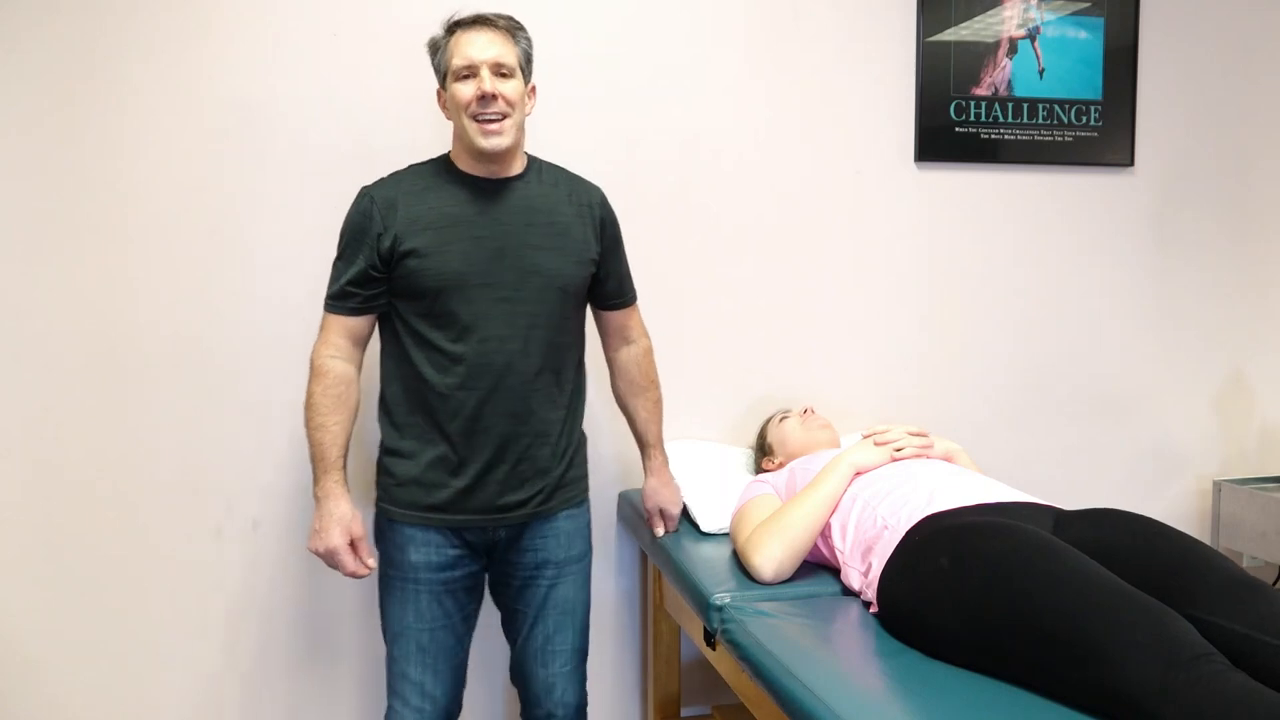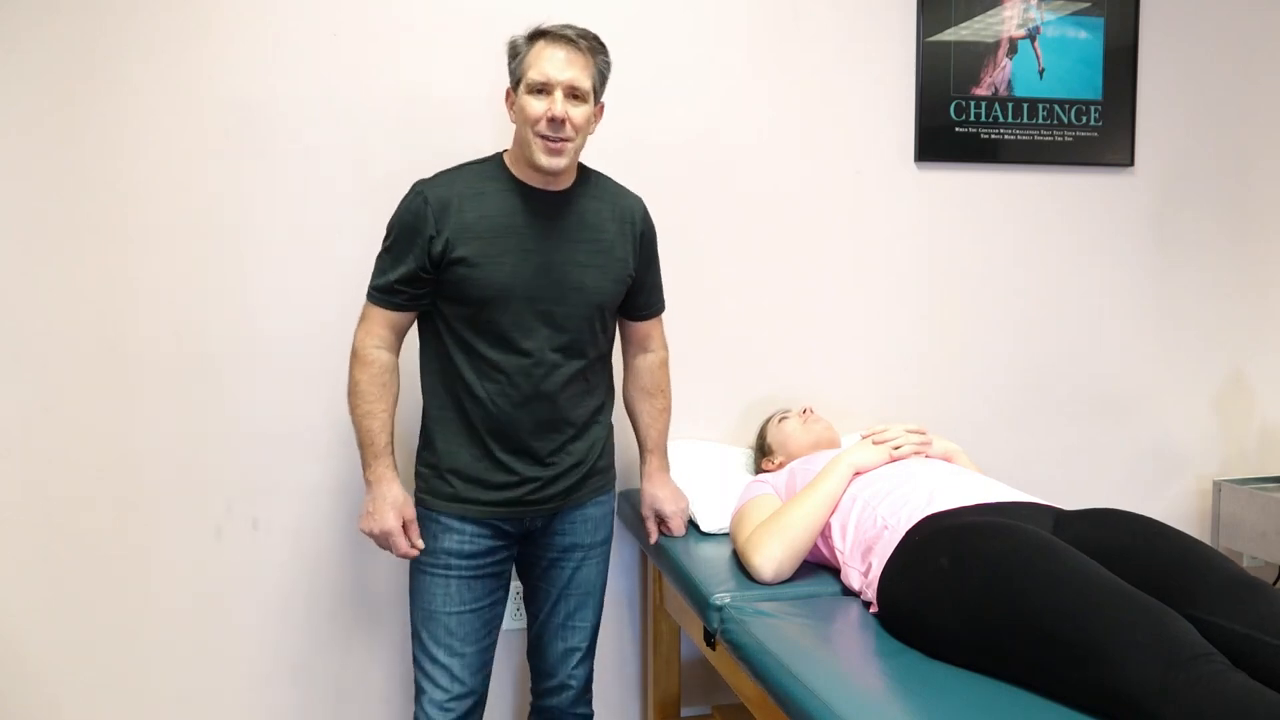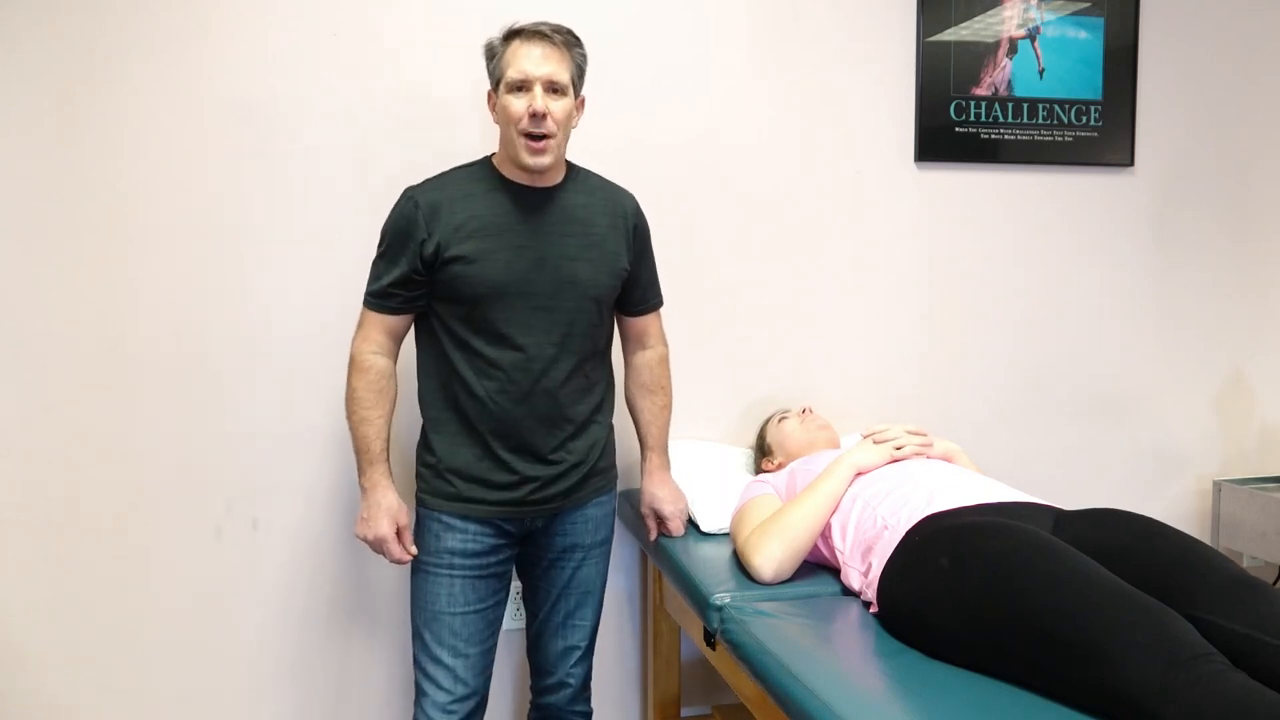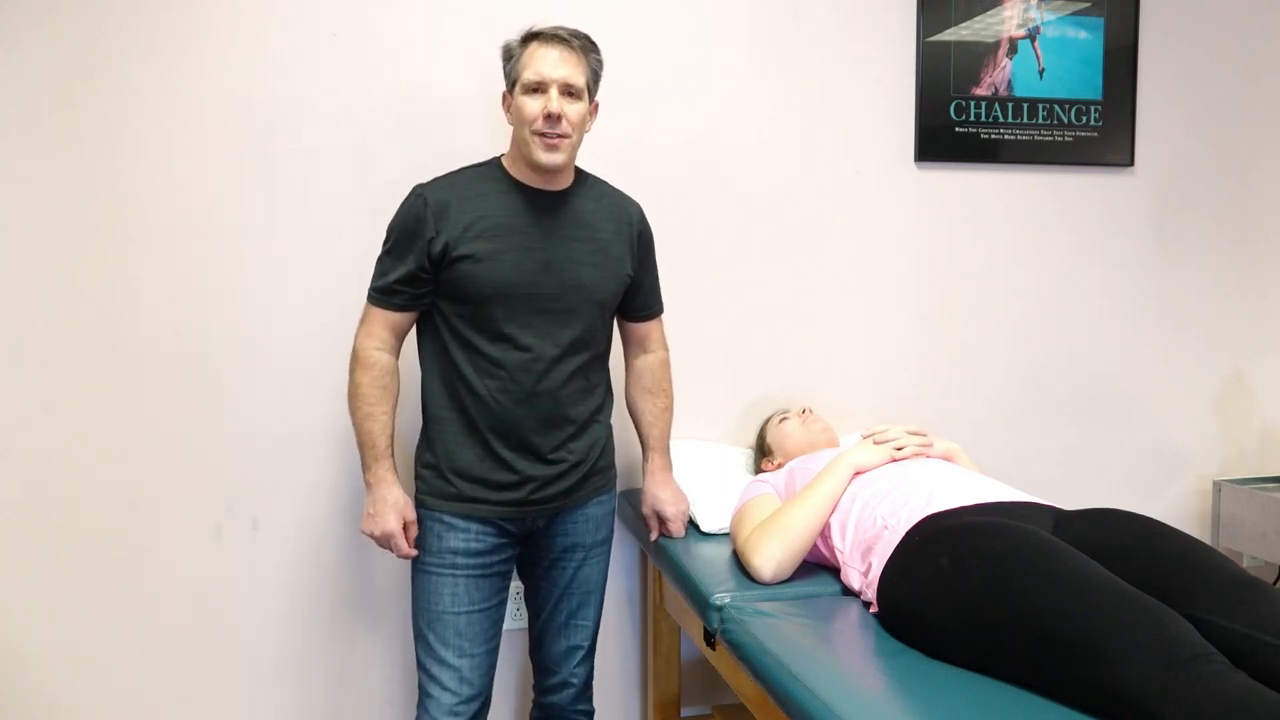
dt=0.7s
person 1, frame 1
left shoulder: (582, 205)
right shoulder: (387, 207)
left elbow: (626, 342)
right elbow: (338, 354)
left wrist: (654, 464)
right wrist: (331, 493)
left hip: (553, 509)
right hip: (424, 515)
person 1, frame 2
left shoulder: (626, 217)
right shoulder: (437, 205)
left elbow: (645, 350)
right elbow: (376, 345)
left wrist: (654, 470)
right wrist: (380, 478)
left hip: (580, 501)
right hip: (460, 505)
person 1, frame 3
left shoulder: (617, 213)
right shoulder: (429, 210)
left elbow: (644, 346)
right elbow: (374, 351)
left wrist: (656, 469)
right wrist: (375, 485)
left hip: (582, 501)
right hip: (461, 507)
person 1, frame 4
left shoulder: (622, 220)
right shoulder: (437, 208)
left elbow: (646, 351)
right elbow: (377, 347)
left wrist: (658, 470)
right wrist: (380, 480)
left hip: (582, 503)
right hip: (462, 507)
person 2, frame 1
left shoulder: (887, 452)
right shoulder: (772, 484)
right elbow: (767, 560)
left wrist: (950, 451)
right wrist: (847, 462)
right knee: (1174, 665)
person 2, frame 2
left shoulder: (890, 452)
right shoulder: (772, 485)
right elbow: (768, 561)
left wrist: (947, 450)
right wrist: (847, 462)
right knee: (1174, 665)
person 2, frame 3
left shoulder: (889, 452)
right shoulder: (772, 484)
right elbow: (767, 561)
left wrist: (947, 451)
right wrist: (849, 462)
right knee: (1175, 665)
person 2, frame 4
left shoulder: (892, 452)
right shoulder: (773, 484)
right elbow: (767, 561)
left wrist: (949, 451)
right wrist: (848, 462)
right knee: (1172, 664)
